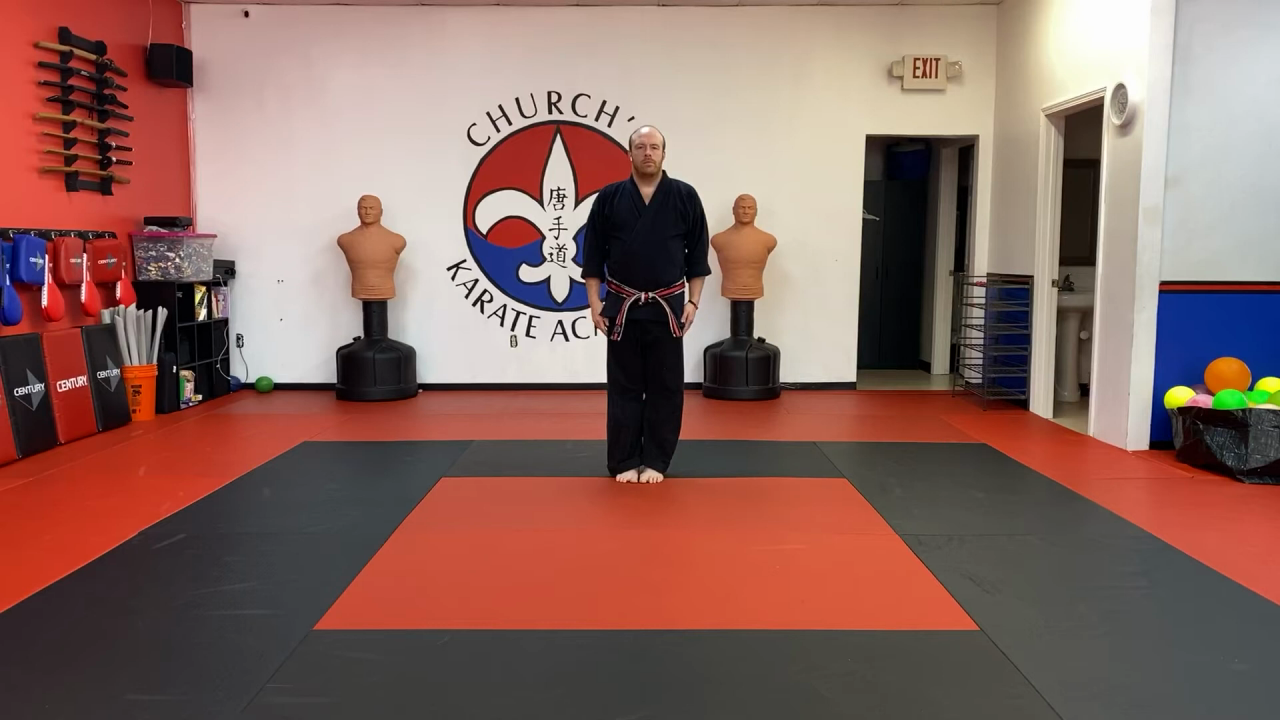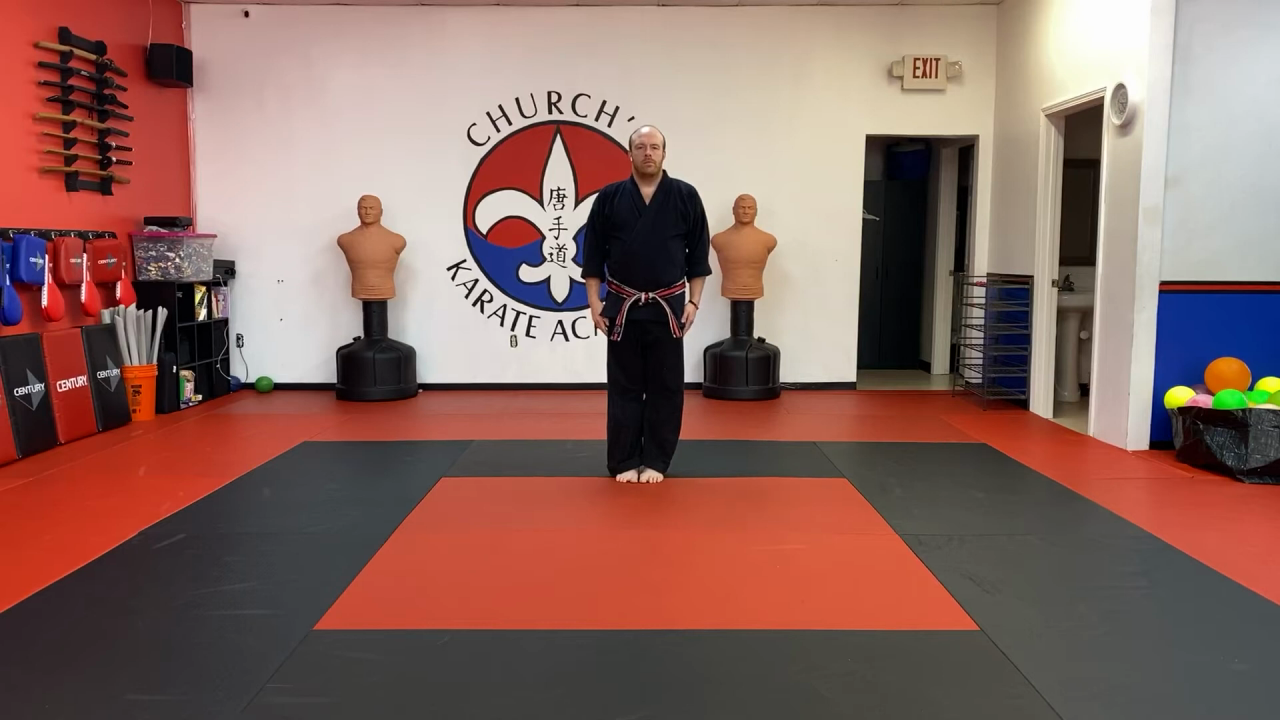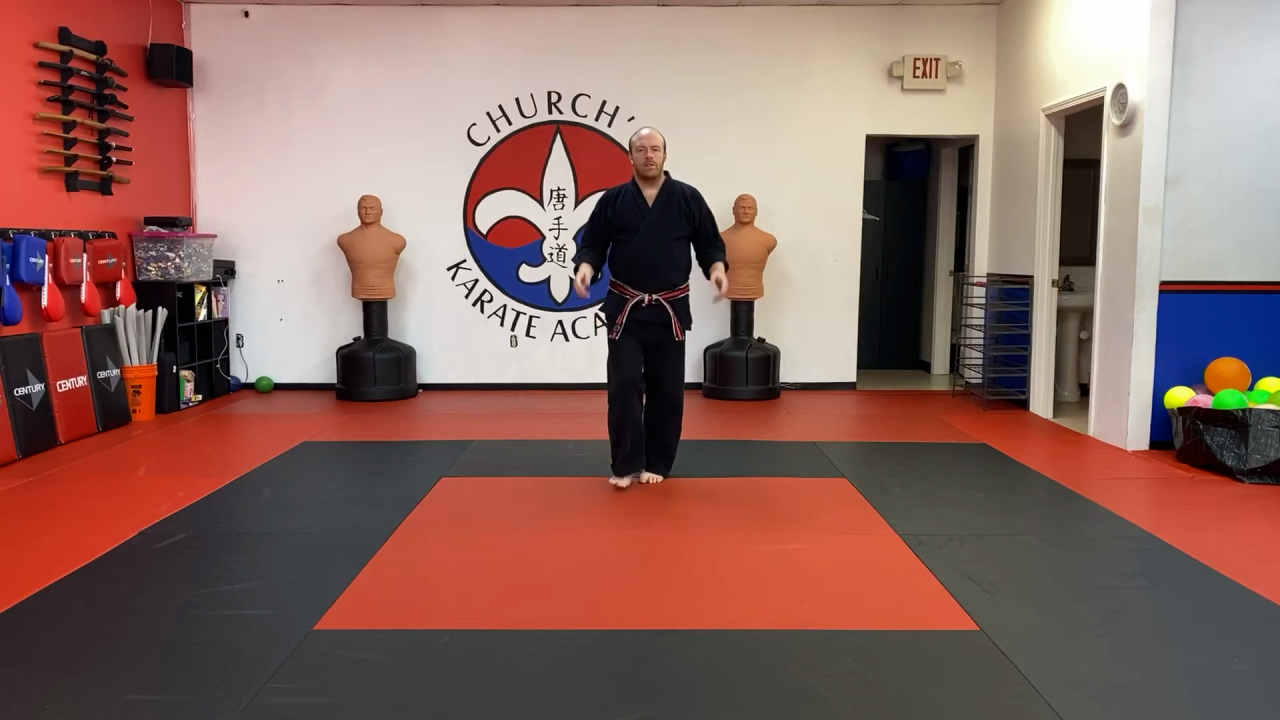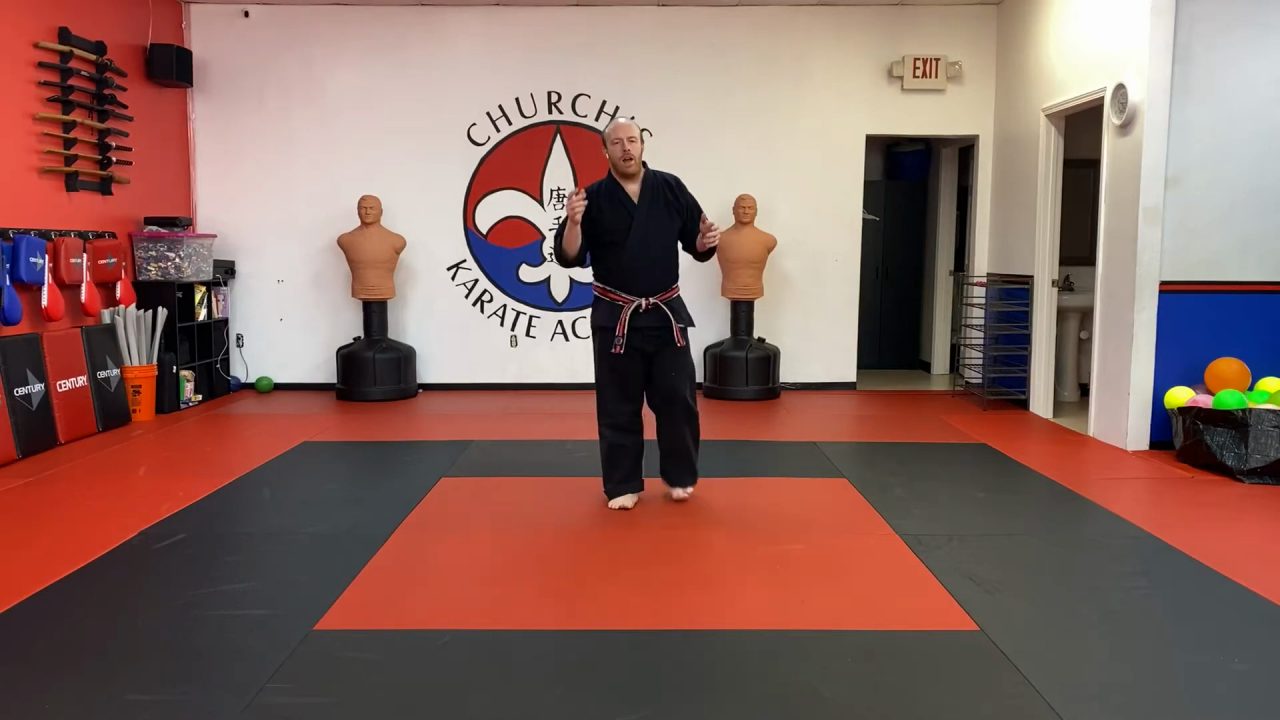
dt=0.7s
person 1, frame 1
left shoulder: (684, 197)
right shoulder: (609, 198)
left elbow: (697, 254)
right elbow: (593, 254)
left wrist: (692, 301)
right wrist: (595, 302)
left hip: (667, 307)
right hip: (622, 307)
left knee: (665, 387)
right knee: (624, 387)
left ankle: (655, 461)
right ankle: (624, 462)
person 1, frame 2
left shoulder: (685, 196)
right shoulder: (609, 197)
left elbow: (698, 254)
right elbow: (593, 254)
left wrist: (693, 302)
right wrist: (595, 301)
left hip: (667, 306)
right hip: (622, 307)
left knee: (665, 388)
right knee: (624, 387)
left ankle: (655, 461)
right ankle: (625, 462)
person 1, frame 3
left shoulder: (688, 198)
right shoulder: (612, 200)
left elbow: (709, 245)
right elbow: (592, 247)
left wrist: (717, 270)
right wrist: (585, 270)
left hip: (669, 309)
right hip: (625, 309)
left knee: (666, 392)
right knee: (624, 388)
left ankle: (656, 464)
right ankle: (626, 465)
person 1, frame 4
left shoulder: (671, 189)
right shoulder: (593, 197)
left elbow: (694, 244)
right elbow: (570, 257)
left wrist: (707, 240)
right wrist: (573, 223)
left hip: (666, 312)
right hip: (615, 315)
left knee: (677, 400)
right knee: (618, 406)
left ankle: (679, 476)
right ankle: (623, 484)
